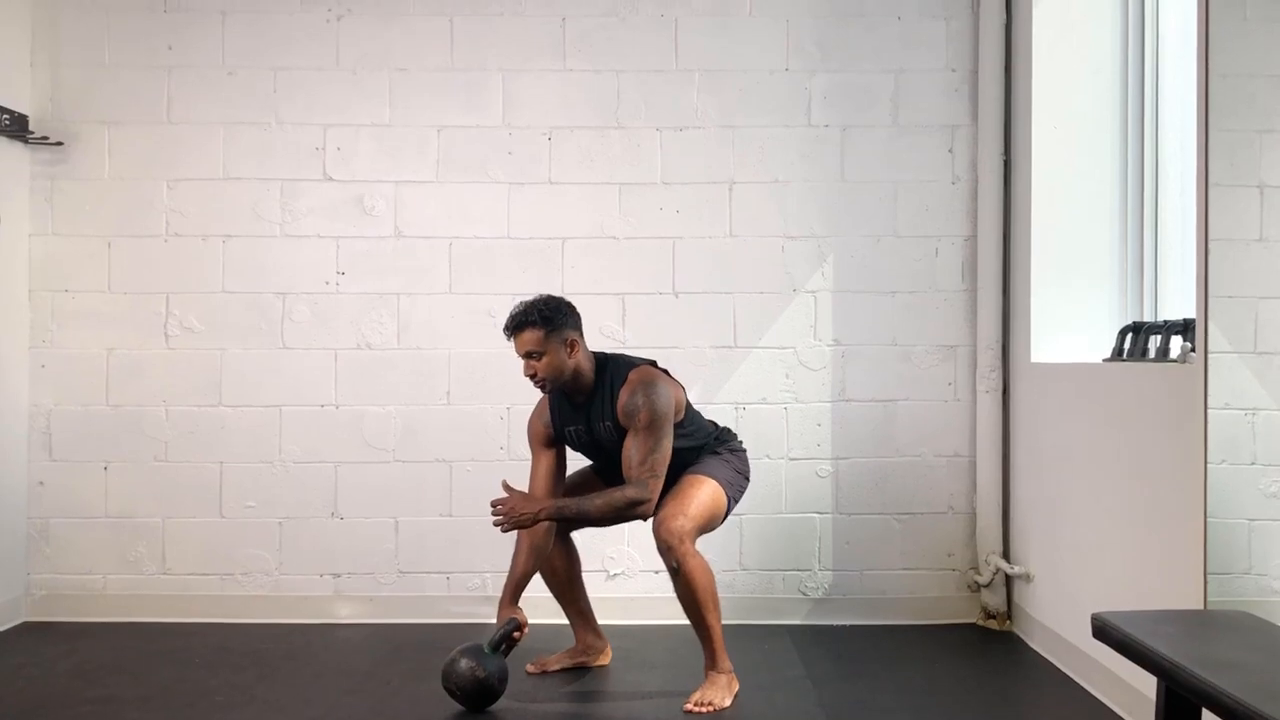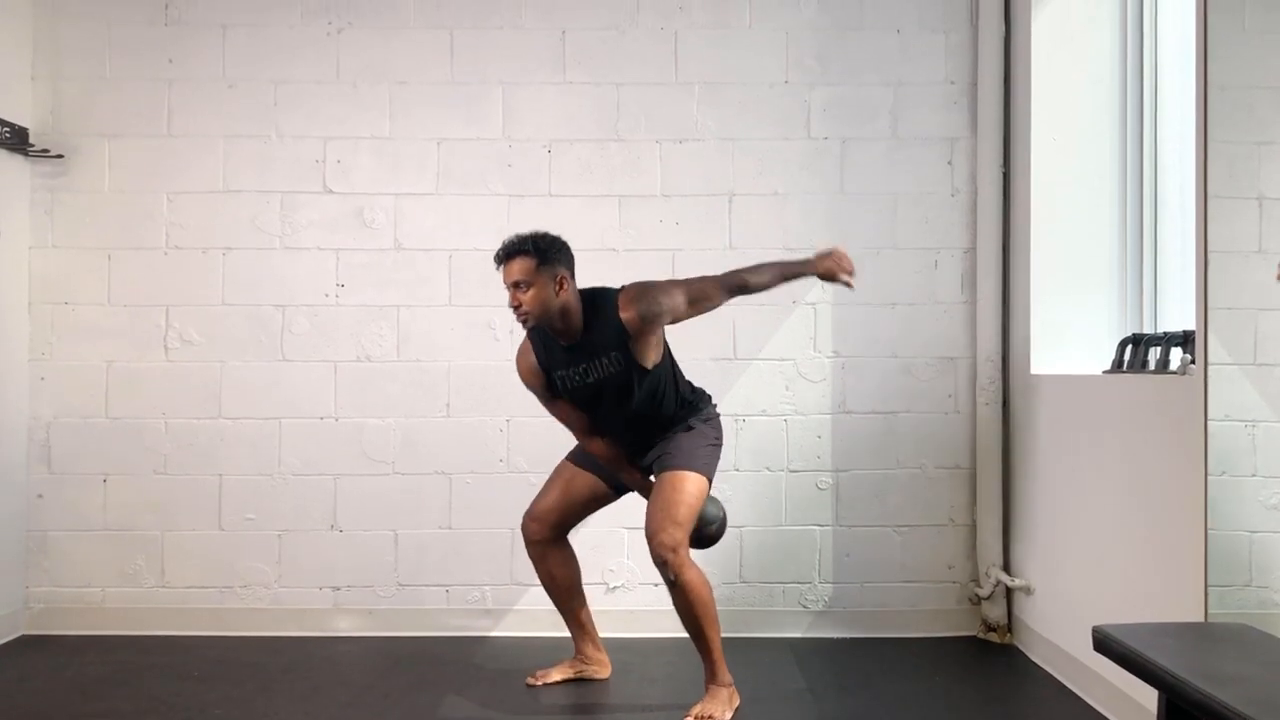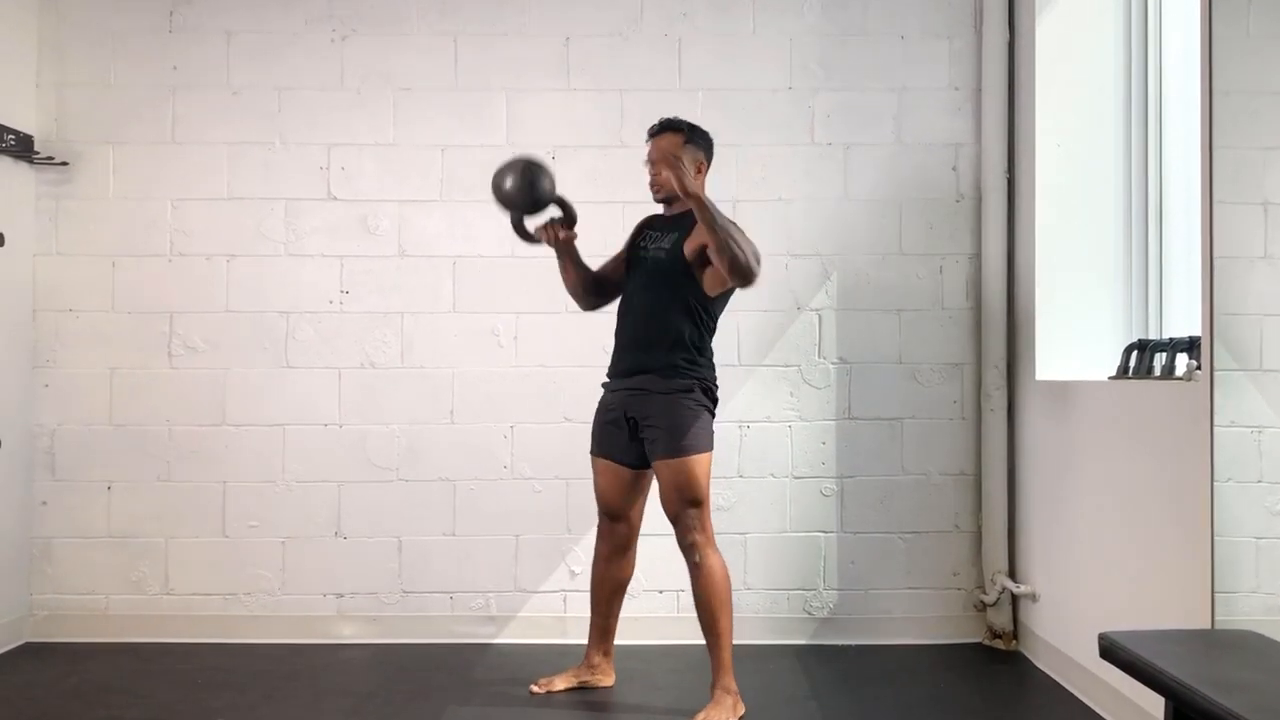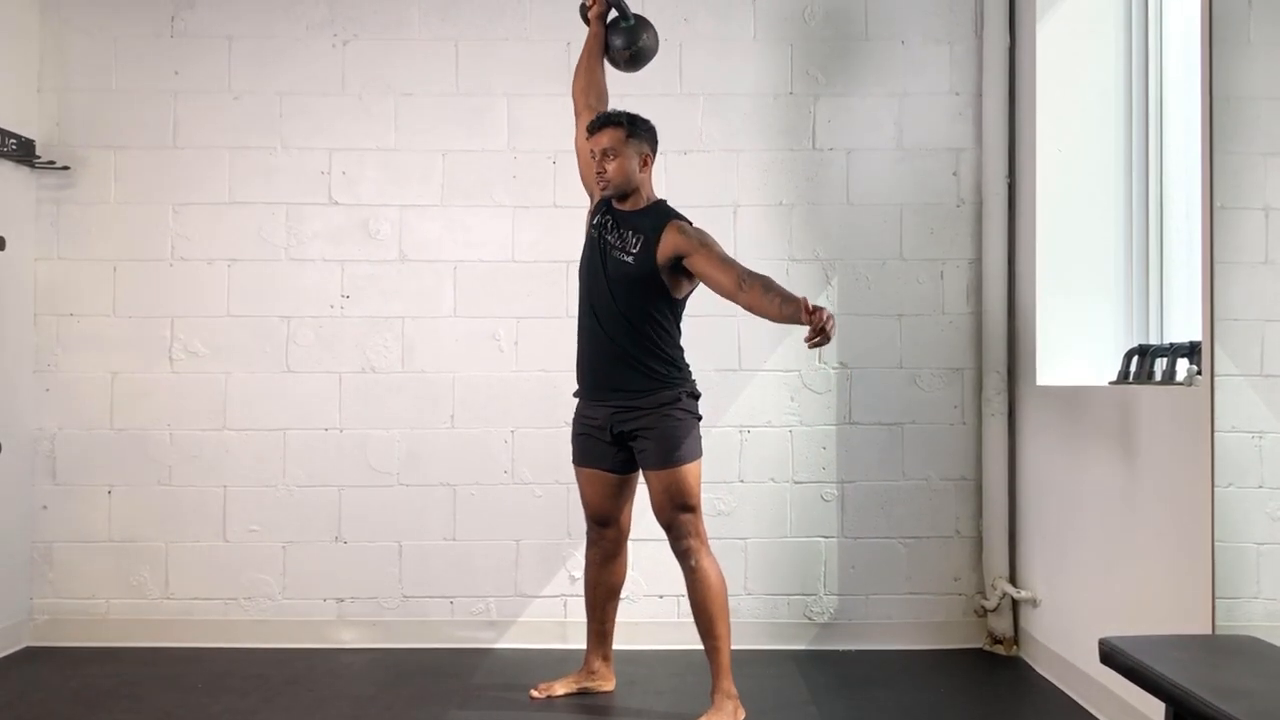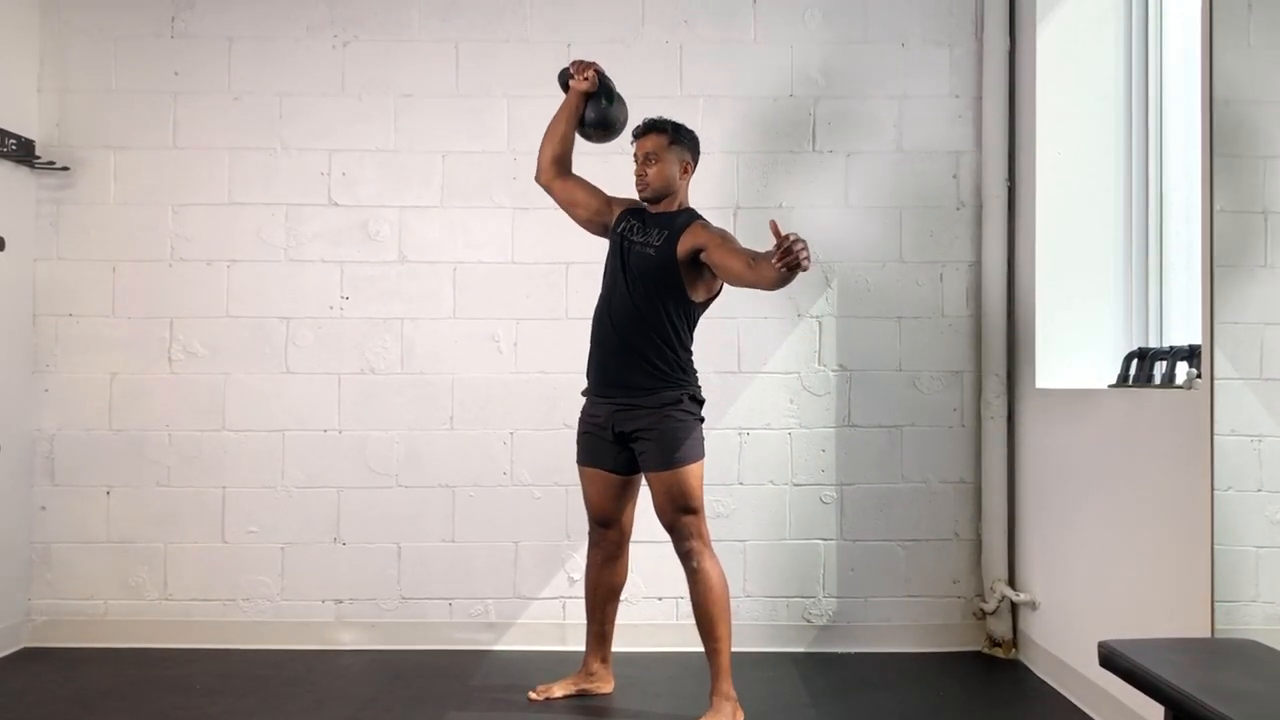
dt=0.7s
person 1, frame 1
left shoulder: (643, 391)
right shoulder: (547, 416)
left elbow: (643, 497)
right elbow: (542, 511)
left wrist: (544, 508)
right wrist: (509, 602)
left hip: (713, 459)
left knee: (672, 531)
right knee: (549, 522)
left ankle: (720, 670)
right ankle: (589, 642)
person 1, frame 2
left shoulder: (631, 311)
right shoulder: (532, 362)
left elbow: (728, 287)
right elbow: (592, 437)
left wrist: (814, 266)
right wrist: (648, 492)
left hip: (685, 430)
right hip: (615, 439)
left knee: (666, 544)
right knee: (539, 527)
right ankle: (590, 654)
person 1, frame 3
left shoulder: (712, 232)
right shoulder: (648, 230)
left elbow: (747, 273)
right elbow: (593, 293)
left wrist: (694, 200)
right wrist: (565, 248)
left hip: (679, 394)
right hip: (623, 391)
left knee: (693, 535)
right knee: (614, 529)
right ankle: (598, 661)
person 1, frame 4
left shoulder: (675, 235)
right shoulder: (602, 206)
left elbow: (743, 282)
right elbow: (585, 106)
left wrist: (799, 310)
left hip: (660, 408)
right hip: (597, 407)
left knee: (688, 542)
right knee: (603, 536)
person 1, frame 5
left shoulder: (697, 235)
right shoulder: (623, 219)
left elbow: (754, 267)
right elbow: (551, 172)
left wrist: (785, 262)
right wrist: (577, 96)
left hip: (665, 407)
right hip: (603, 404)
left knee: (691, 542)
right knee: (606, 535)
